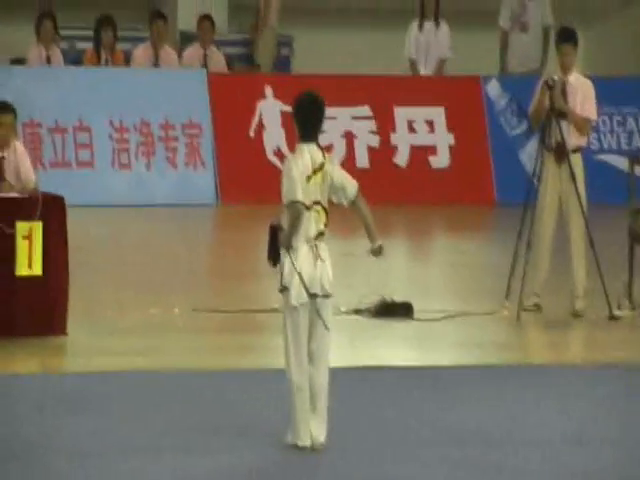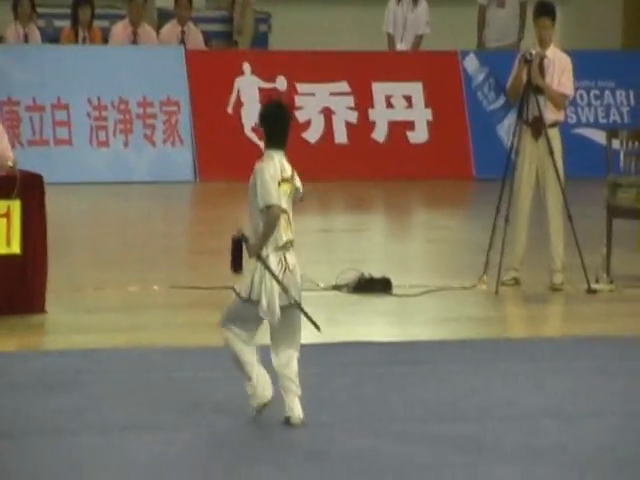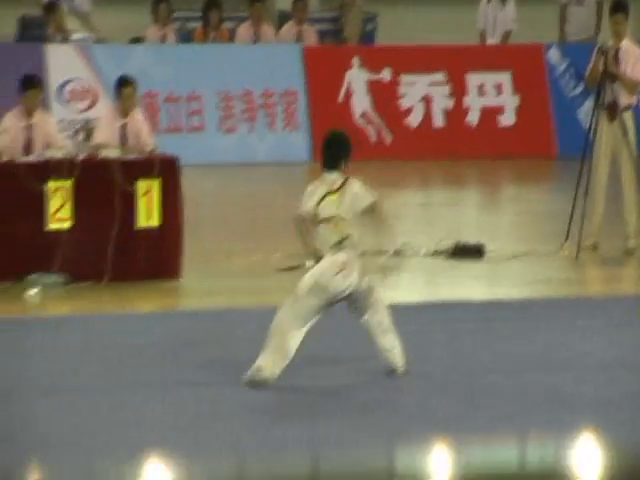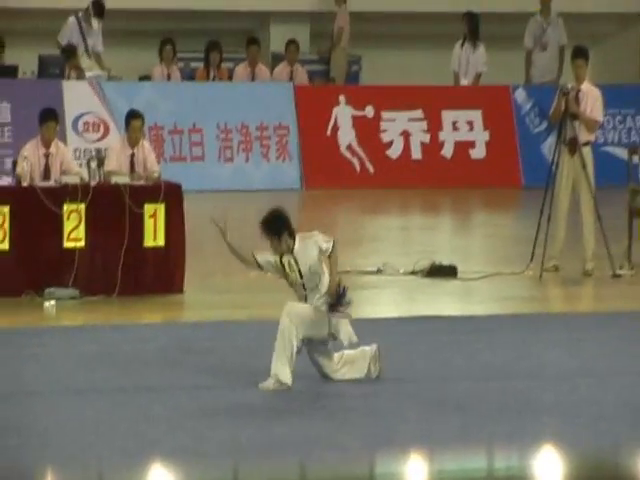
dt=0.5s
person 1, frame 1
left shoulder: (293, 162)
right shoulder: (326, 163)
left elbow: (296, 207)
right elbow: (356, 196)
left wrist: (285, 239)
right wrist: (374, 236)
left hip: (298, 261)
right hip: (320, 259)
left knee: (298, 355)
right knee: (318, 355)
left ankle: (304, 433)
right ankle: (317, 432)
person 1, frame 2
left shoulder: (264, 168)
right shoulder: (286, 168)
left elbow: (275, 211)
left wrist: (258, 245)
left hip: (268, 269)
right hip: (288, 267)
left knee: (233, 326)
right knee: (286, 346)
left ankle: (260, 389)
right ankle: (293, 409)
person 1, frame 3
left shoulder: (314, 188)
right shoulder: (353, 186)
left elbow: (303, 219)
right elbow: (372, 207)
left wrist: (314, 247)
right wrist: (384, 233)
left hip: (326, 270)
right hip: (350, 268)
left knee: (290, 319)
right knee: (375, 310)
person 1, frame 4
left shoulder: (313, 241)
right shoulder: (274, 256)
left elbow: (332, 247)
left wrist: (333, 279)
left hip: (324, 310)
right hip: (308, 313)
right knee: (329, 368)
left ankle: (281, 377)
right ankle: (369, 357)
person 2, frame 1
left shoulder: (584, 86)
right shoulder: (547, 83)
left elbow: (586, 127)
right elbow: (534, 121)
left wrist: (565, 106)
right wrist: (543, 98)
left hip: (573, 158)
right hip: (550, 157)
left knee: (576, 226)
right knee: (543, 224)
left ankle: (579, 295)
right ankle: (536, 292)
person 2, frame 2
left shoulder: (563, 60)
right shoulder: (524, 57)
left elbow: (562, 102)
right elbow: (512, 96)
left wrist: (541, 81)
right wrist: (520, 72)
left hip: (550, 133)
right hip: (527, 132)
left knee: (554, 201)
right knee: (521, 198)
left ankle: (557, 269)
right ankle: (514, 266)
person 2, frame 3
right shoulder: (602, 49)
right elbow: (590, 82)
left wrist: (616, 70)
right wrist: (598, 62)
right hip: (604, 115)
right knee: (599, 174)
right ankle: (593, 233)
person 2, frame 4
left shoulder: (594, 93)
right shoulder: (564, 91)
left elbow: (594, 126)
right elbow: (553, 120)
left wrist: (576, 110)
right wrist: (560, 102)
left hip: (584, 151)
right hip: (566, 150)
left knee: (587, 204)
right knee: (560, 202)
left ankle: (588, 259)
right ankle: (554, 256)
